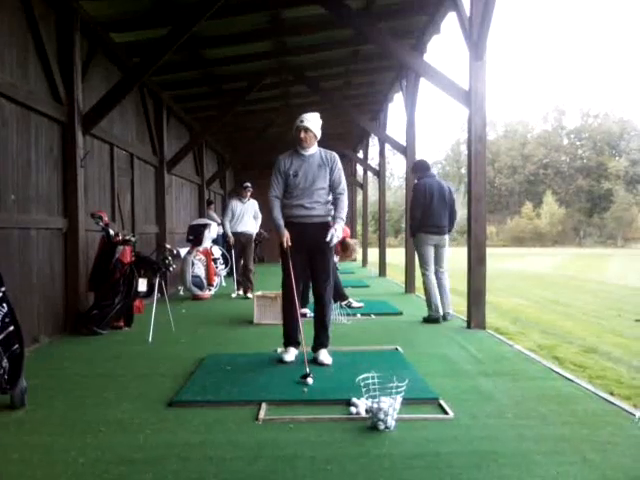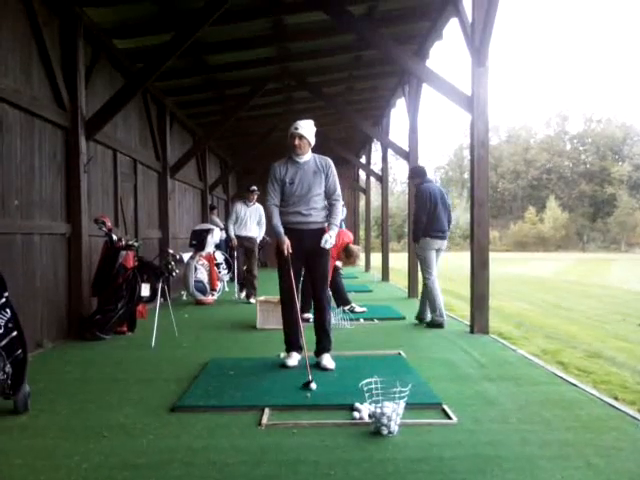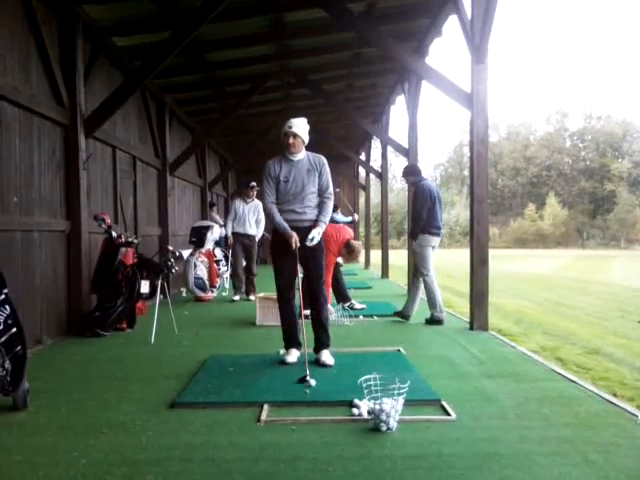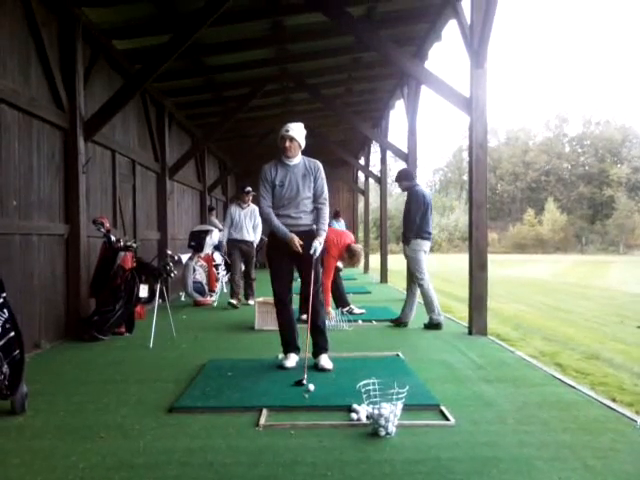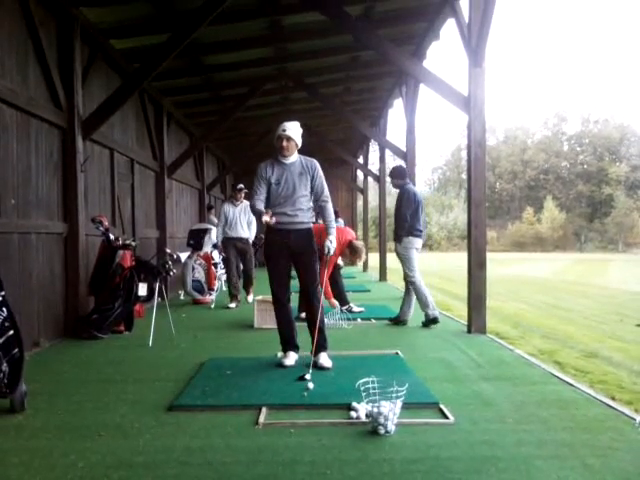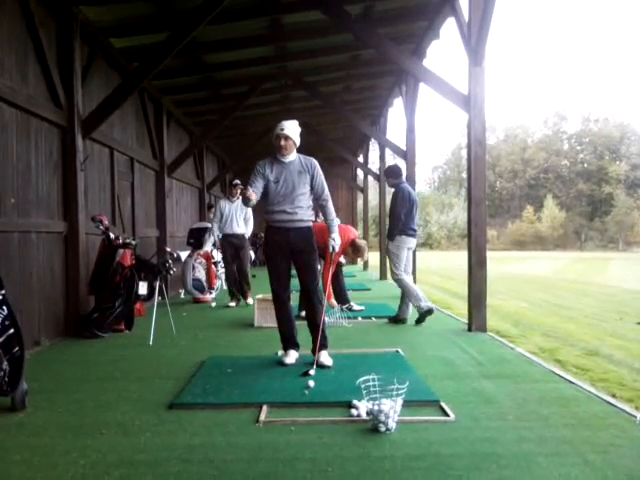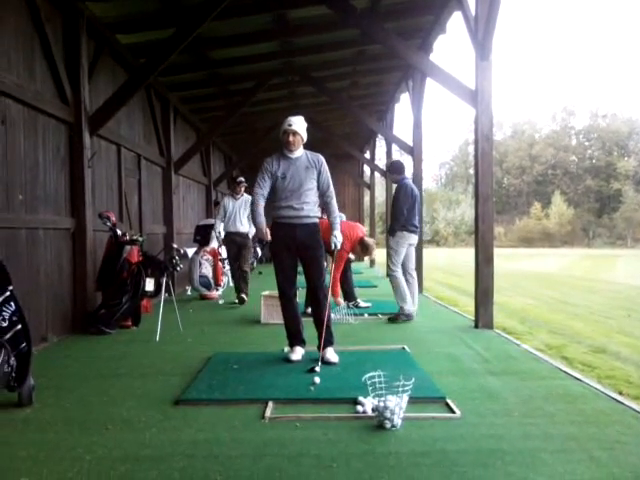
dt=0.2s
person 1, frame 1
left shoulder: (330, 158)
right shoulder: (284, 160)
left elbow: (340, 194)
right elbow: (274, 196)
left wrist: (339, 222)
right wrist: (281, 227)
left hip: (321, 230)
right hip: (293, 230)
left knee: (323, 291)
right knee: (290, 288)
left ankle: (321, 346)
right ankle: (291, 344)
person 1, frame 2
left shoulder: (325, 164)
right shoulder: (279, 168)
left elbow: (335, 199)
right elbow: (272, 204)
left wrist: (333, 229)
right wrist: (280, 235)
left hip: (317, 235)
right hip: (290, 236)
left knee: (321, 295)
right knee: (288, 295)
left ankle: (324, 350)
right ankle: (293, 349)
person 1, frame 3
left shoulder: (318, 162)
right shoulder: (273, 166)
left elbow: (327, 198)
right elbow: (269, 202)
left wrist: (320, 226)
right wrist: (287, 231)
left hip: (311, 233)
right hip: (284, 234)
left knee: (317, 291)
right knee: (285, 292)
left ankle: (322, 347)
right ankle: (292, 346)
person 1, frame 4
left shoulder: (314, 167)
right shoulder: (269, 170)
left elbow: (322, 204)
right elbow: (265, 207)
left wrist: (320, 235)
right wrist: (286, 235)
left hip: (308, 237)
right hip: (279, 239)
left knee: (314, 295)
right knee: (282, 297)
left ankle: (321, 351)
right ankle: (291, 350)
person 1, frame 5
left shoulder: (311, 166)
right shoulder: (265, 168)
left elbow: (323, 200)
right elbow: (257, 200)
left wrist: (331, 232)
right wrist: (262, 213)
left hip: (303, 235)
right hip: (275, 237)
left knee: (312, 293)
right knee: (280, 295)
left ankle: (320, 349)
right ankle: (290, 349)
person 1, frame 6
left shoulder: (310, 165)
right shoulder: (264, 167)
left elbow: (323, 198)
right elbow: (252, 192)
left wrist: (333, 230)
right wrist: (248, 197)
left hip: (303, 233)
right hip: (275, 235)
left knee: (312, 291)
right knee: (280, 294)
left ankle: (320, 348)
right ankle: (290, 347)
person 1, frame 7
left shoulder: (317, 161)
right shoulder: (271, 163)
left elbow: (328, 196)
right elbow: (260, 194)
left wrist: (336, 228)
right wrist: (260, 224)
left hip: (309, 229)
right hip: (281, 231)
left knee: (318, 288)
right knee: (287, 290)
left ankle: (326, 344)
right ankle: (296, 343)
person 2, frame 1
left shoulder: (420, 186)
right shoulder: (446, 186)
left elbow: (415, 213)
right elbow: (453, 213)
left wrist: (413, 233)
right wrist: (447, 230)
left hip: (424, 234)
right hip: (442, 235)
left knee: (428, 273)
right knee: (441, 272)
left ankle: (435, 313)
right ankle: (446, 311)
person 2, frame 2
left shoulder: (422, 190)
right shoulder: (441, 190)
left elbow: (420, 217)
right elbow: (449, 217)
left wrist: (415, 238)
right wrist: (444, 234)
left hip: (427, 239)
right hip: (441, 238)
left knee: (429, 278)
right knee: (432, 276)
left ankle: (438, 318)
right ankle: (424, 314)
person 2, frame 3
left shoulder: (421, 187)
right shoulder: (433, 186)
left elbow: (419, 215)
left wrist: (413, 235)
left hip: (424, 235)
right hip: (435, 234)
left knee: (427, 275)
right knee: (418, 274)
left ankle: (438, 315)
right ankle: (407, 311)
person 2, frame 4
left shoulder: (415, 193)
right shoulder: (422, 192)
left elbow: (413, 220)
left wrist: (406, 240)
left hip: (416, 241)
right hip: (423, 240)
left knee: (422, 280)
right knee: (413, 280)
left ankle: (436, 318)
right ankle: (405, 317)
person 2, frame 5
left shoulder: (406, 191)
right shoulder: (412, 191)
left elbow: (404, 218)
left wrist: (398, 238)
left hip: (407, 239)
right hip: (415, 238)
left knee: (413, 277)
right knee: (410, 278)
left ankle: (431, 313)
right ankle: (403, 315)
person 2, frame 6
left shoulder: (400, 190)
right shoulder: (408, 190)
left elbow: (398, 216)
left wrist: (391, 236)
left hip: (401, 237)
right hip: (410, 237)
left knee: (398, 275)
right knee: (406, 275)
left ankle: (424, 305)
right ankle: (403, 314)
person 2, frame 7
left shoulder: (403, 186)
right shoulder: (411, 186)
left elbow: (400, 212)
left wrist: (392, 231)
left hip: (402, 233)
right hip: (412, 233)
left knee: (393, 271)
right knee: (409, 272)
left ankle: (406, 309)
right ankle: (409, 309)
person 3, frame 1
left shoulder: (254, 203)
right shoulder: (232, 202)
left elbow: (258, 217)
right elbow: (226, 219)
left wrist: (255, 231)
right wrist: (229, 234)
left hip: (248, 236)
right hip: (235, 235)
left knee: (248, 263)
right knee: (237, 262)
left ankle: (248, 290)
right ankle: (239, 286)
person 3, frame 2
left shoulder: (259, 208)
right shoulder: (237, 205)
left elbow: (262, 225)
right elbow: (230, 222)
left wrist: (258, 239)
right wrist: (232, 236)
left hip: (252, 240)
right hip: (238, 239)
left knee: (252, 269)
right knee: (239, 266)
left ankle: (251, 294)
right ankle: (242, 287)
person 3, frame 3
left shoulder: (258, 204)
right shoulder: (236, 202)
left elbow: (261, 222)
right elbow: (230, 219)
left wrist: (257, 237)
right wrist: (229, 234)
left hip: (251, 237)
right hip: (237, 236)
left knee: (251, 267)
right knee: (237, 264)
left ankle: (250, 292)
right ankle: (238, 291)
person 3, frame 4
left shoulder: (254, 209)
right shoulder: (232, 208)
left elbow: (258, 227)
right elbow: (226, 226)
left wrist: (255, 242)
right wrist: (224, 242)
left hip: (249, 243)
right hip: (234, 243)
left knee: (250, 272)
right knee: (235, 270)
left ankle: (249, 296)
right ankle: (235, 298)
person 3, frame 5
left shoulder: (248, 206)
right shoulder: (225, 206)
left elbow: (252, 224)
right elbow: (221, 225)
left wrist: (250, 239)
right wrist: (219, 242)
left hip: (245, 241)
right hip: (230, 241)
left knee: (249, 268)
right knee: (232, 270)
left ankle: (248, 289)
right ankle: (234, 298)
person 3, frame 6
left shoulder: (244, 203)
right shoulder: (222, 203)
left elbow: (249, 220)
right elbow: (216, 221)
left wrist: (246, 235)
right wrist: (217, 237)
left hip: (241, 237)
right hip: (226, 238)
left knee: (244, 267)
right knee: (230, 269)
left ankle: (246, 294)
right ankle: (234, 297)
person 3, frame 7
left shoulder: (249, 200)
right shoulder: (225, 200)
left elbow: (253, 218)
right elbow: (219, 218)
left wrist: (250, 234)
left hip: (245, 236)
right hip: (230, 236)
left knee: (244, 266)
right knee: (234, 267)
left ankle: (243, 293)
right ankle: (239, 292)
